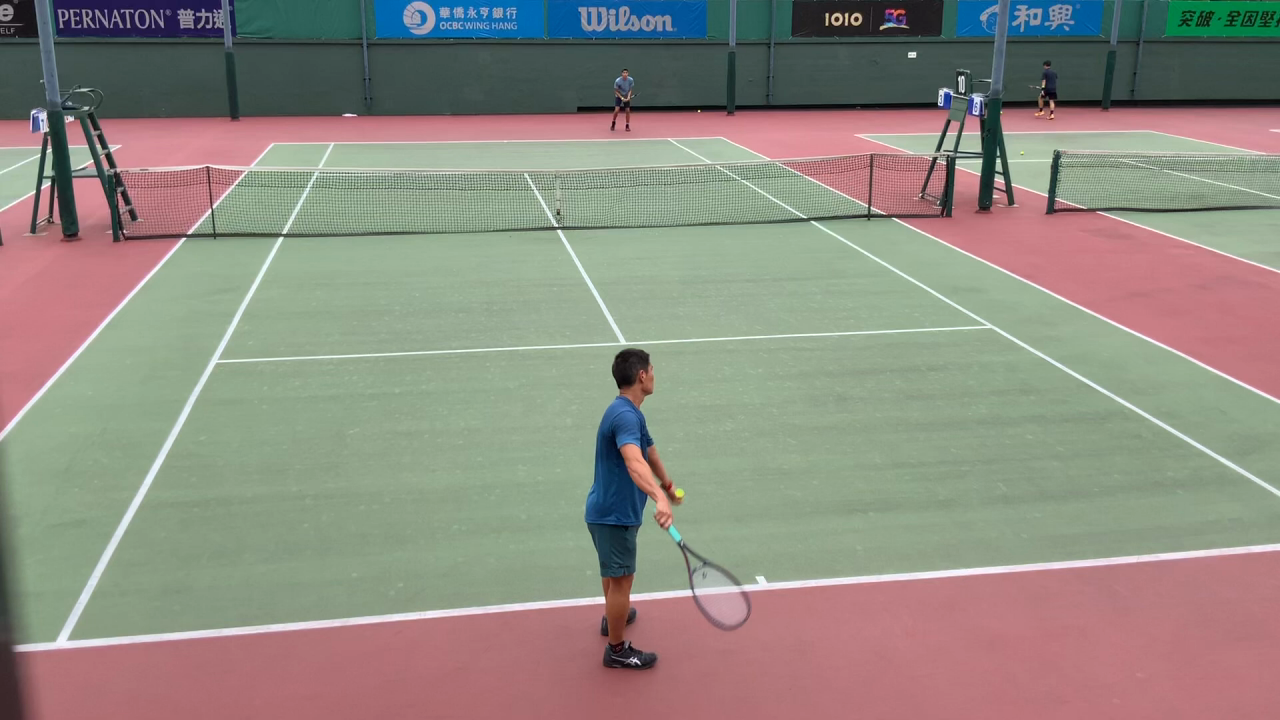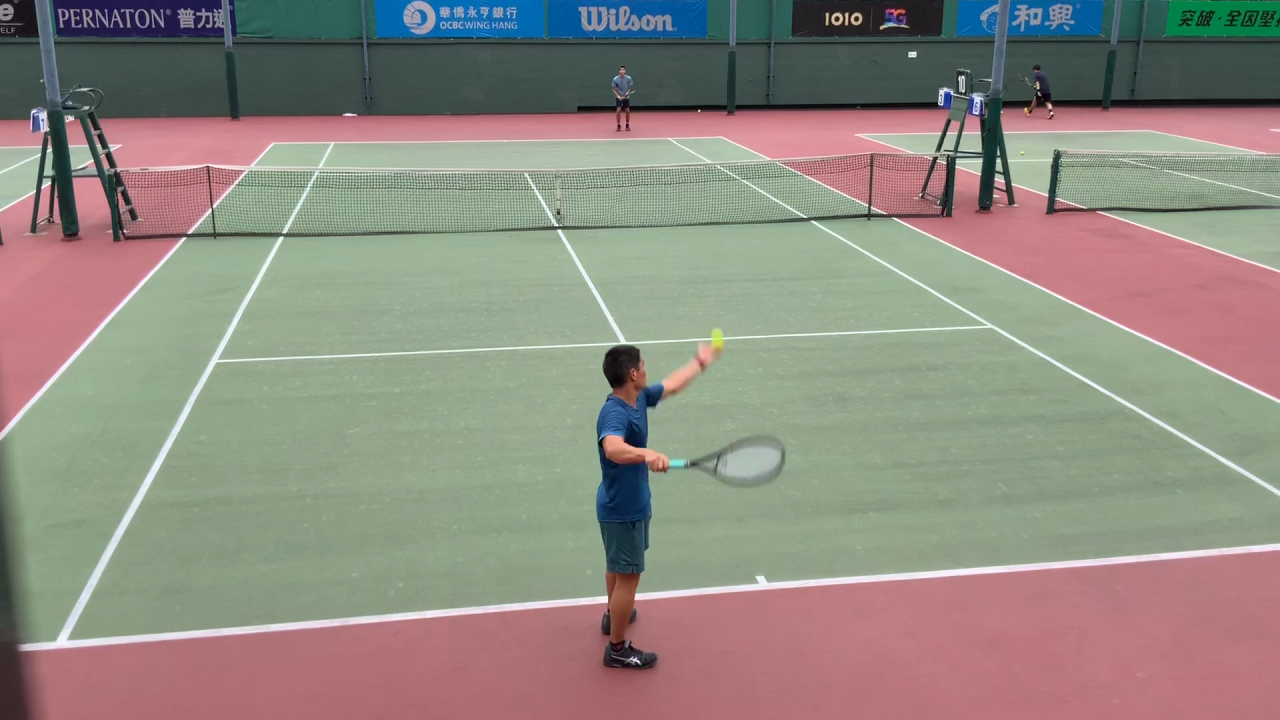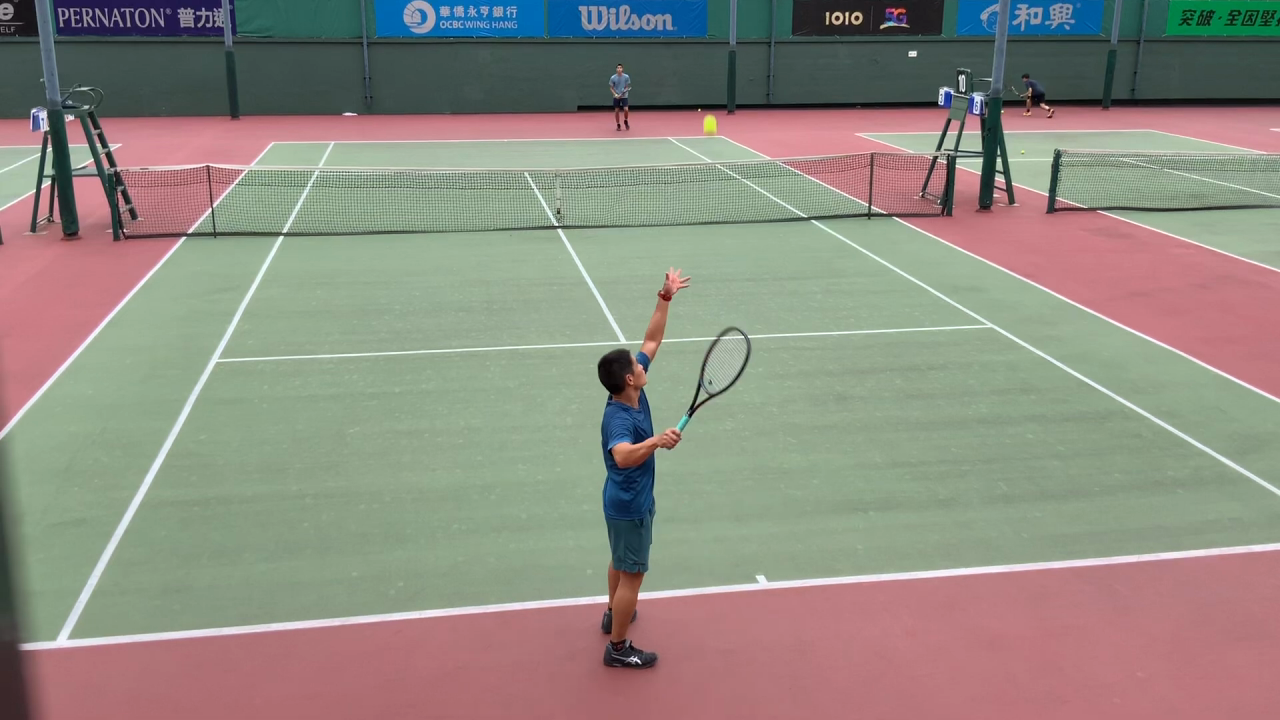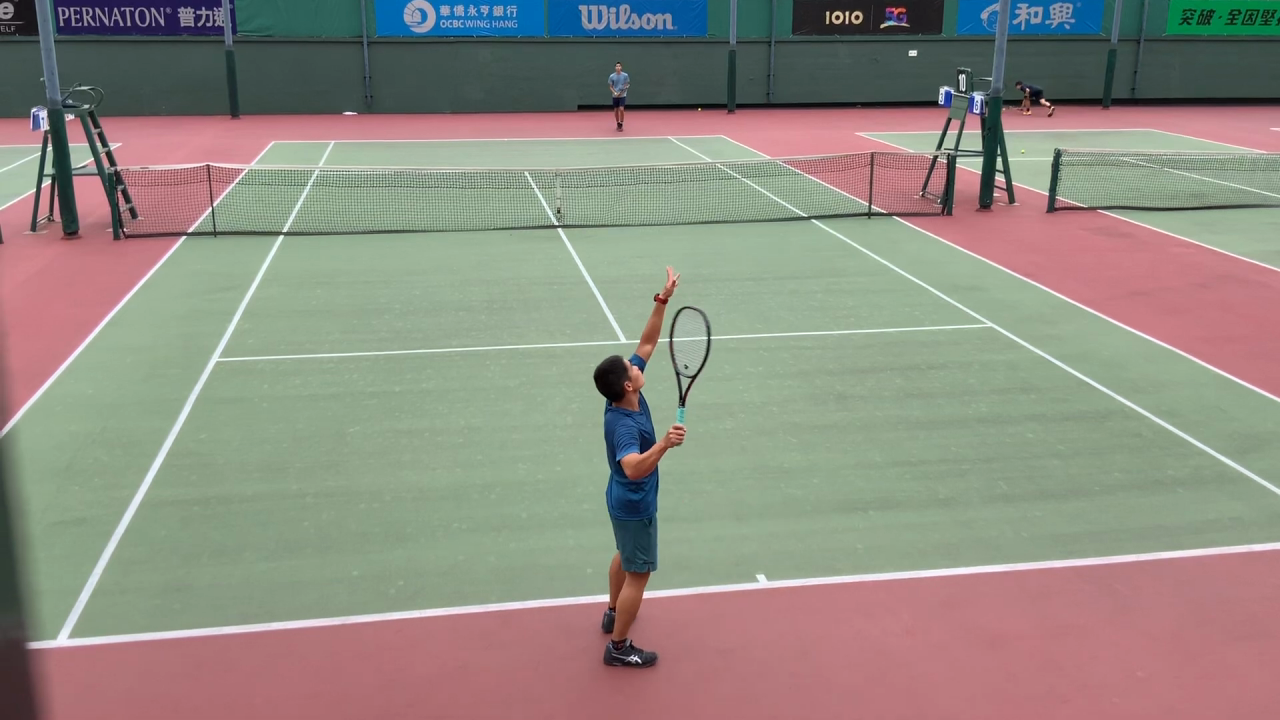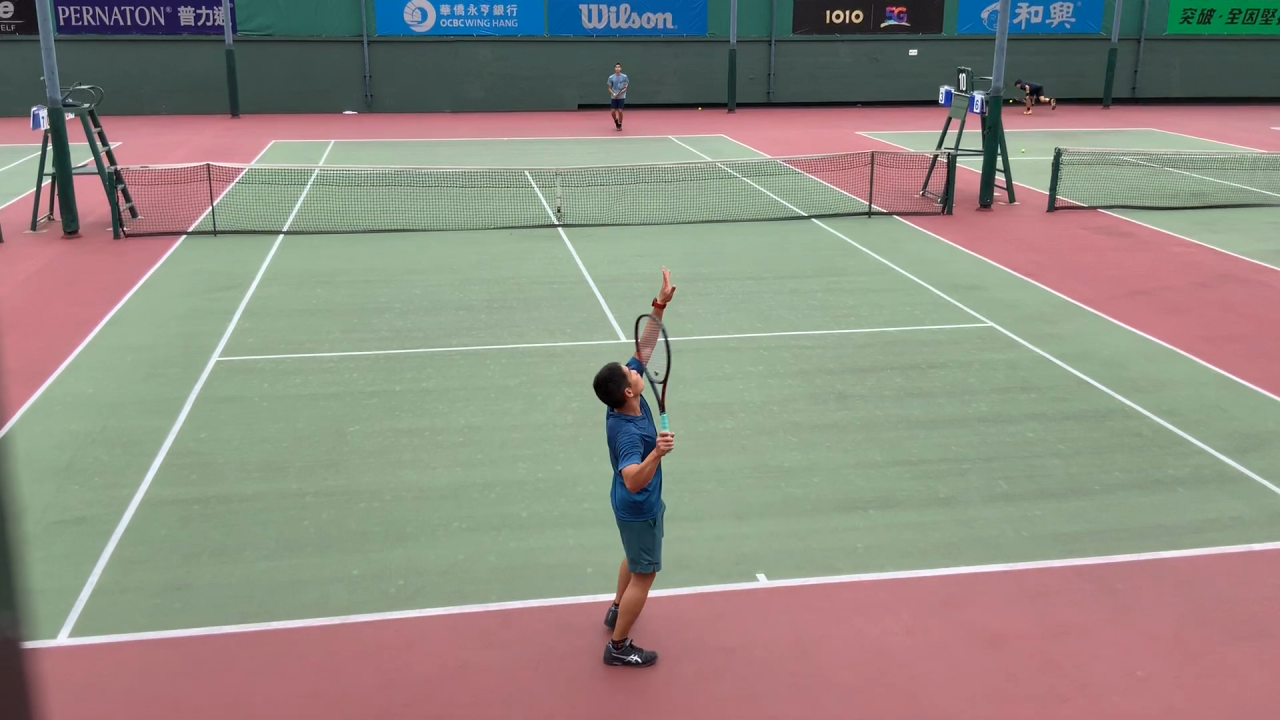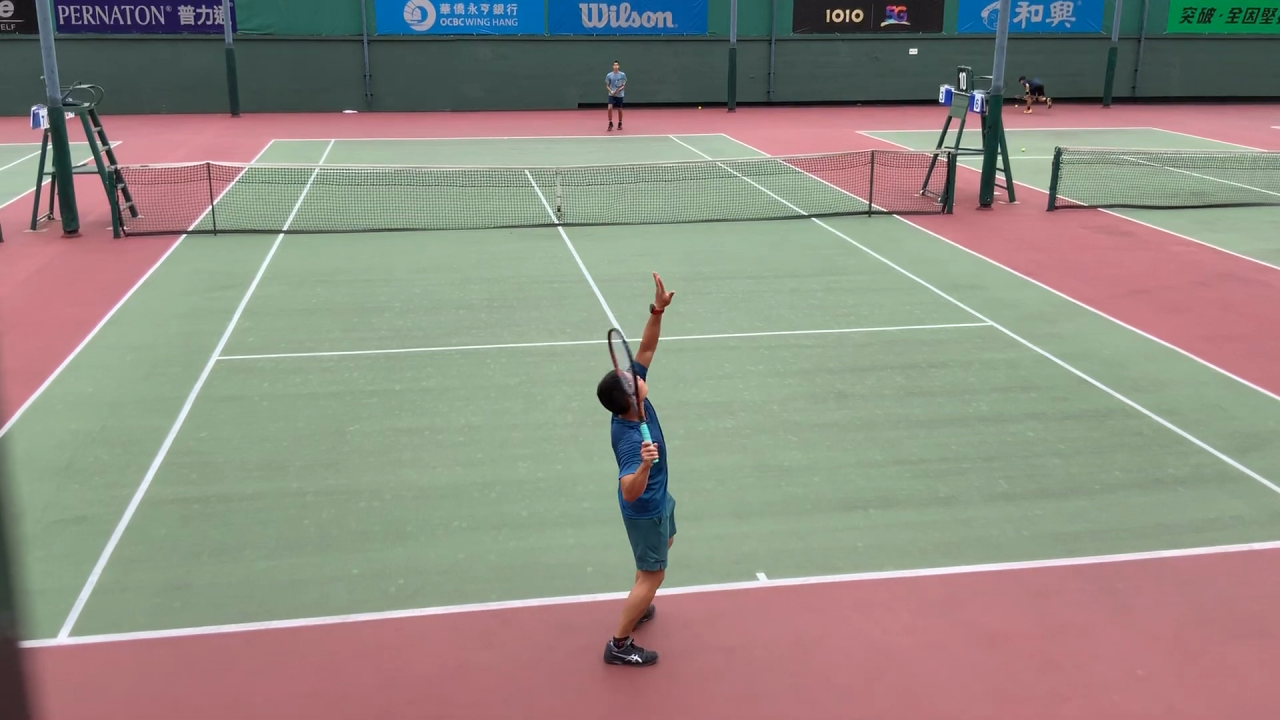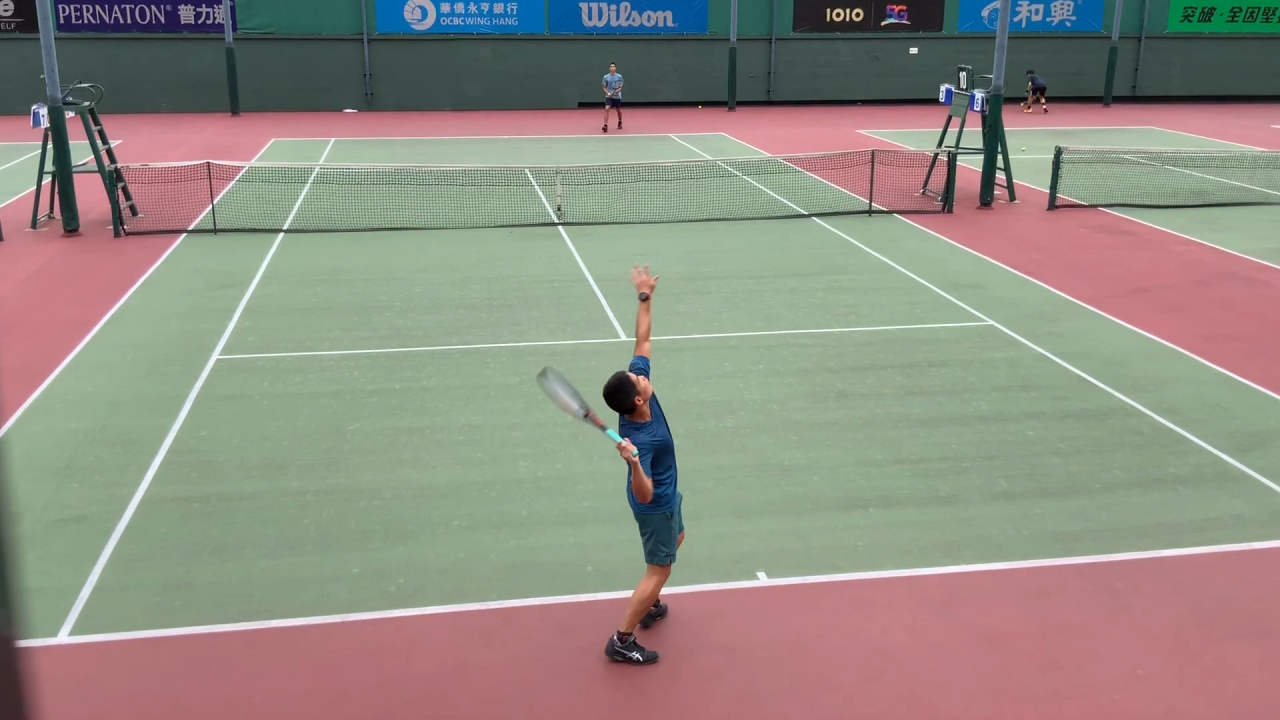
dt=0.2s
person 1, frame 1
left shoulder: (632, 411)
right shoulder: (623, 416)
left elbow: (650, 452)
right elbow: (634, 460)
left wrist: (668, 484)
right wrist: (658, 497)
left hip: (617, 509)
right hip: (611, 514)
left knee: (613, 572)
right knee: (621, 579)
left ankle: (612, 617)
right ankle: (616, 650)
person 1, frame 2
left shoulder: (638, 398)
right shoulder: (612, 414)
left elbow: (671, 385)
right elbow: (613, 449)
left wrist: (699, 363)
right wrist: (646, 455)
left hip: (631, 505)
right hip: (621, 509)
left knee: (620, 567)
right knee: (628, 576)
left ankle: (613, 617)
right ankle: (617, 648)
person 1, frame 3
left shoulder: (632, 392)
right shoulder: (618, 420)
left elbow: (652, 340)
right elbow: (623, 459)
left wrist: (665, 297)
right wrist: (656, 441)
left hip: (628, 501)
right hip: (629, 507)
left knee: (621, 561)
right knee: (632, 575)
left ankle: (613, 614)
right ankle: (618, 648)
person 1, frame 4
left shoulder: (626, 392)
right shoulder: (624, 425)
left elbow: (646, 343)
right elbow: (634, 470)
left wrist: (662, 300)
right wrist: (663, 445)
left hip: (625, 501)
right hip: (634, 506)
left knee: (624, 557)
right knee: (638, 575)
left ankle: (612, 612)
right ankle: (618, 647)
person 1, frame 5
left shoulder: (624, 398)
right shoulder: (627, 433)
left elbow: (644, 347)
right elbow: (634, 484)
left wrist: (660, 304)
right wrist: (656, 455)
left hip: (644, 503)
right hip: (639, 508)
left knee: (634, 558)
right knee: (643, 575)
left ankle: (616, 609)
right ankle: (619, 646)
person 1, frame 6
left shoulder: (629, 396)
right shoulder: (627, 438)
left elbow: (646, 349)
right elbow: (632, 495)
left wrist: (658, 309)
right wrist: (644, 464)
left hip: (658, 500)
right hip: (646, 509)
left knee: (665, 541)
right knee: (651, 575)
left ankle: (638, 609)
right ankle: (619, 645)
person 1, frame 7
left shoulder: (633, 389)
right shoulder: (639, 442)
left elbow: (642, 342)
right elbow: (645, 496)
left wrist: (645, 300)
right wrist: (632, 464)
left hip: (662, 496)
right hip: (656, 498)
left knee: (673, 539)
right knee: (659, 571)
left ankle: (649, 606)
right ankle: (622, 640)
